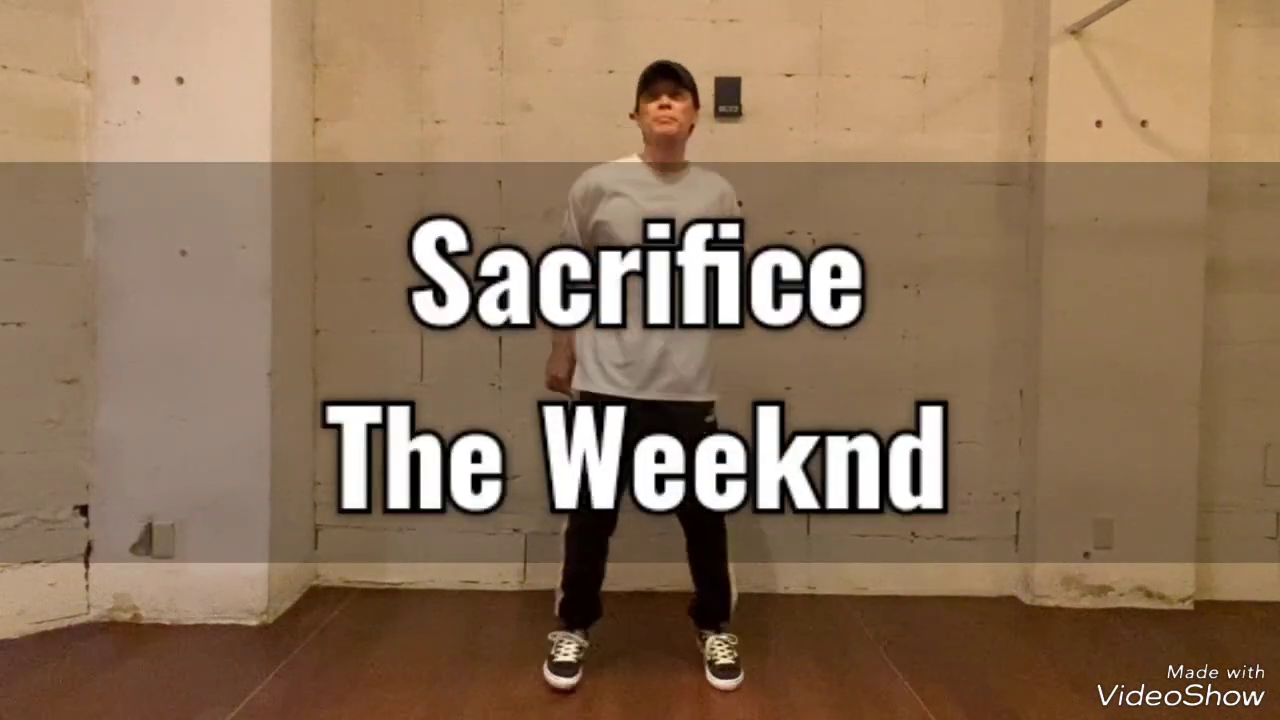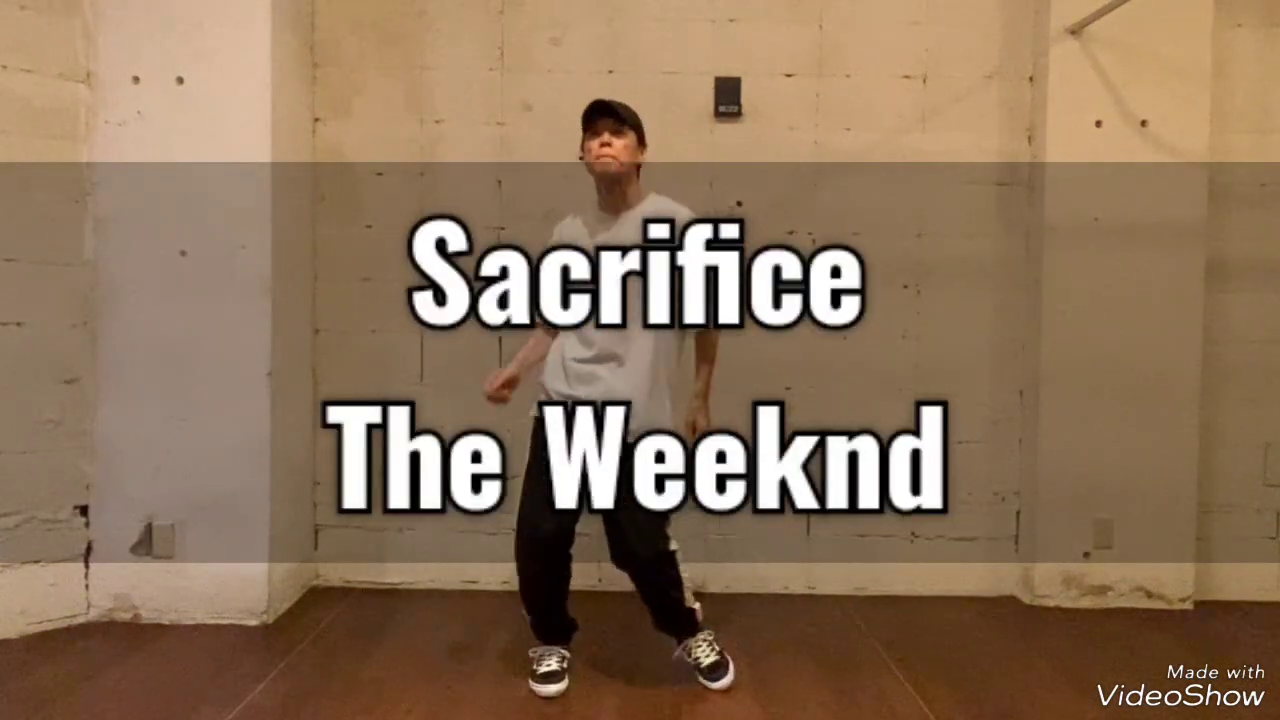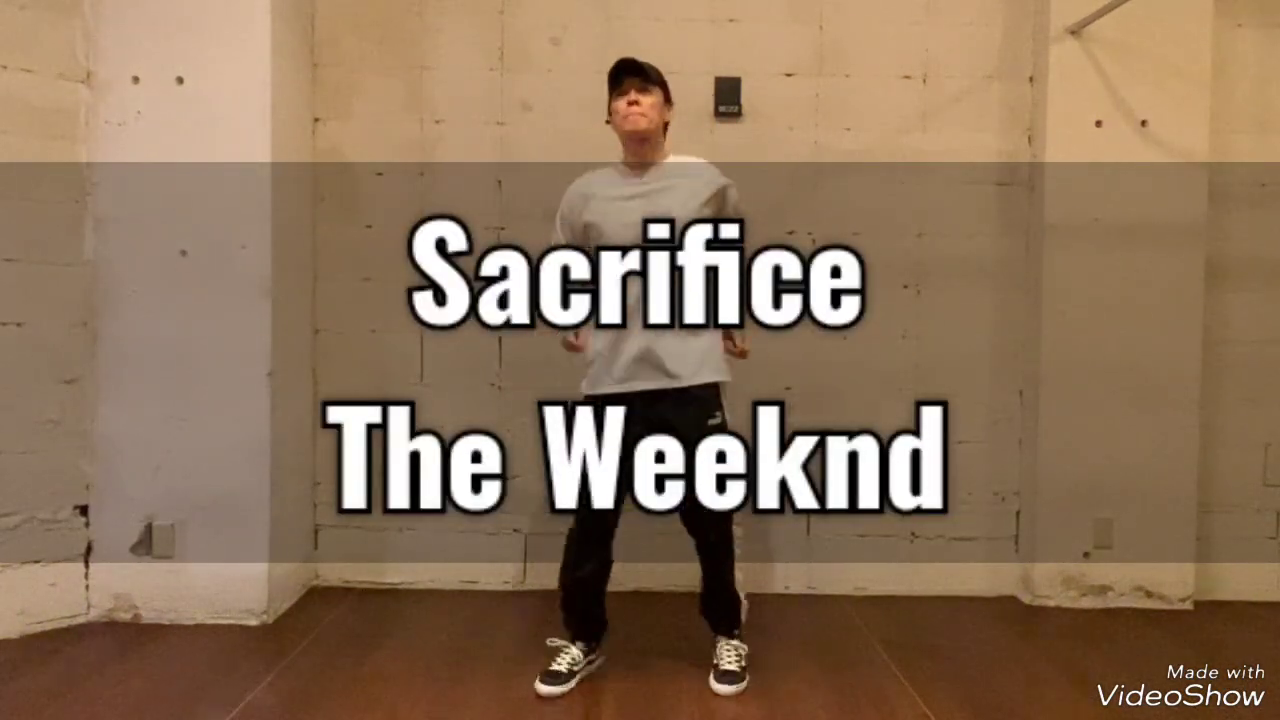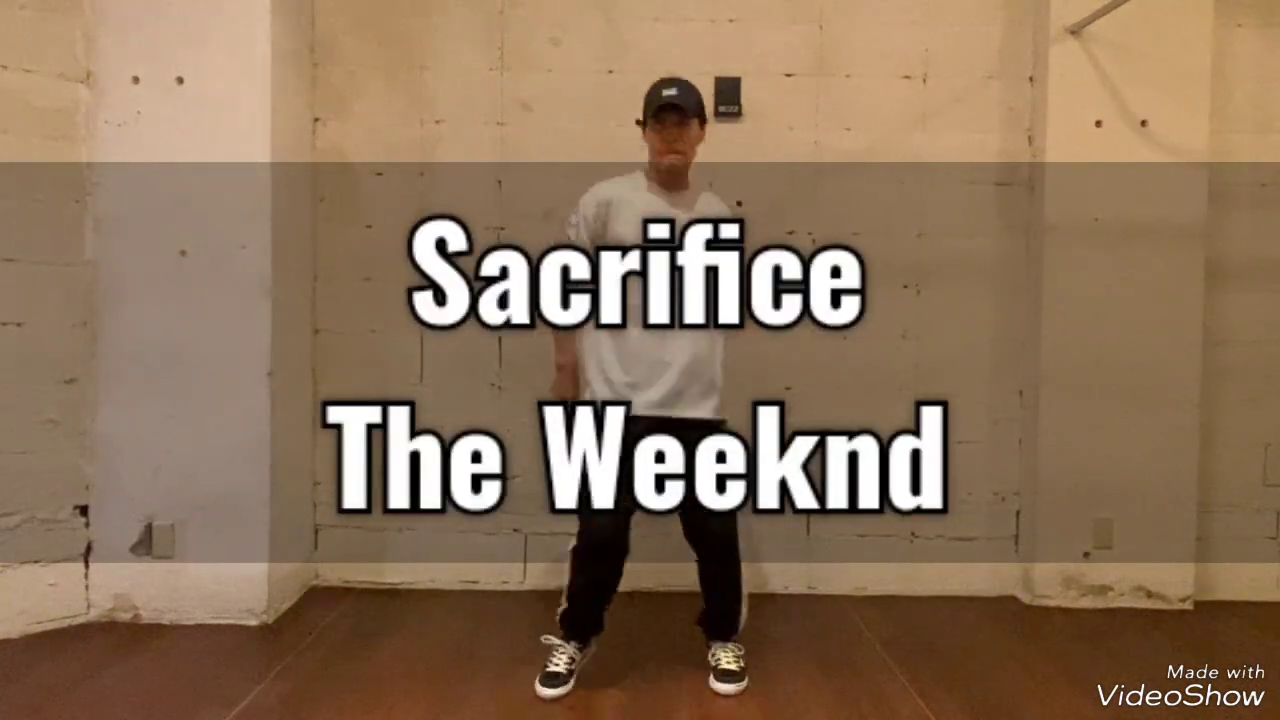
dt=0.3s
person 1, frame 1
left shoulder: (718, 194)
right shoulder: (597, 185)
right wrist: (560, 352)
left hip: (685, 387)
right hip: (606, 384)
left knee: (703, 515)
right knee: (592, 514)
left ankle: (715, 630)
right ankle: (572, 629)
person 1, frame 2
left shoulder: (676, 222)
right shoulder: (567, 232)
left wrist: (701, 398)
right wrist: (515, 371)
left hip: (635, 416)
right hip: (561, 409)
left knee: (641, 546)
right knee: (541, 534)
left ankle: (691, 635)
right ankle: (553, 642)
person 1, frame 3
left shoulder: (708, 182)
right shoulder: (584, 193)
left wrist: (730, 324)
right wrist: (571, 323)
left hip: (690, 378)
right hip: (611, 382)
left knee: (708, 515)
right knee: (592, 519)
left ankle: (727, 636)
right ankle: (579, 641)
person 1, frame 4
left shoulder: (719, 215)
right shoulder: (606, 201)
right wrist: (566, 363)
left hip: (694, 404)
right hip: (615, 400)
left knee: (714, 531)
right knee: (602, 533)
left ankle: (723, 638)
right ankle: (573, 640)
